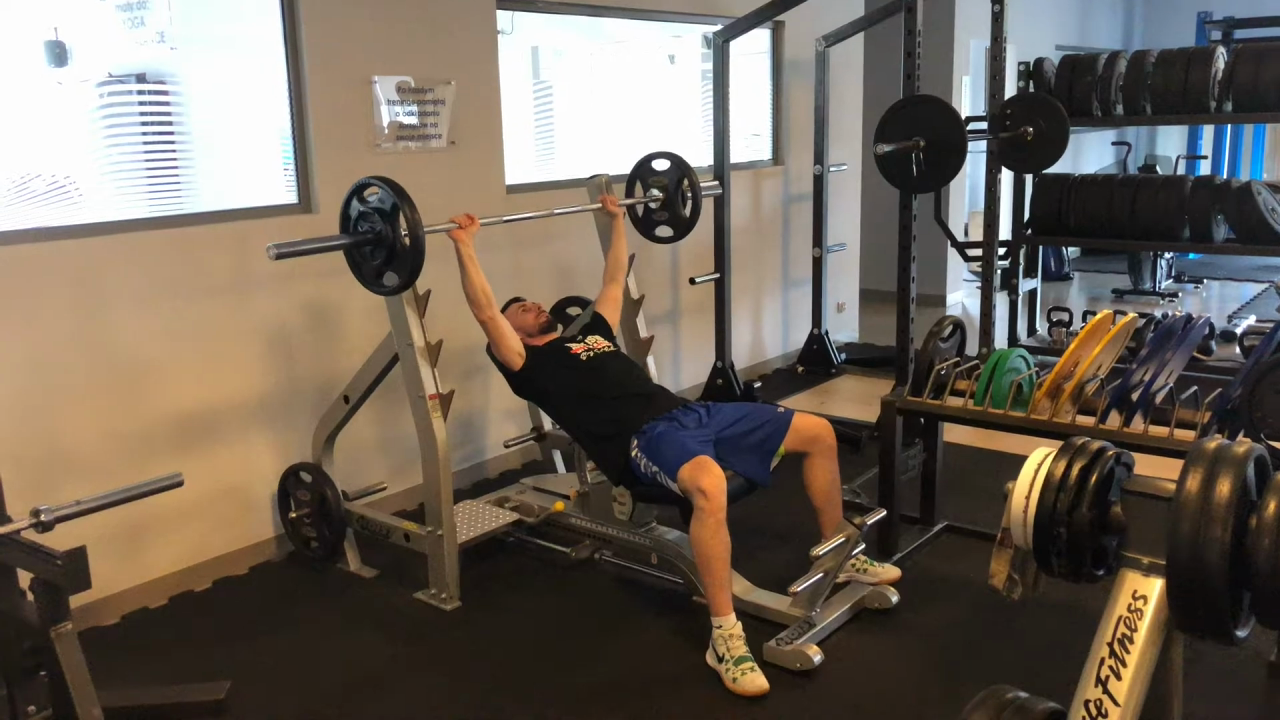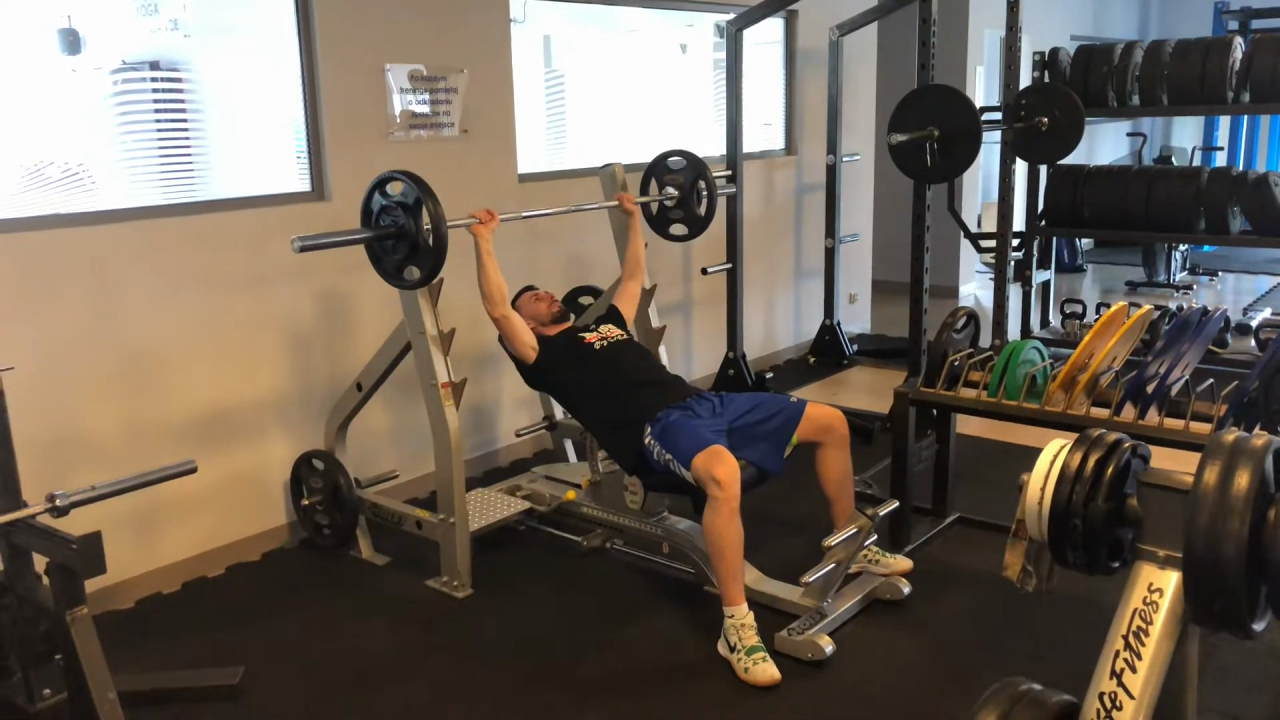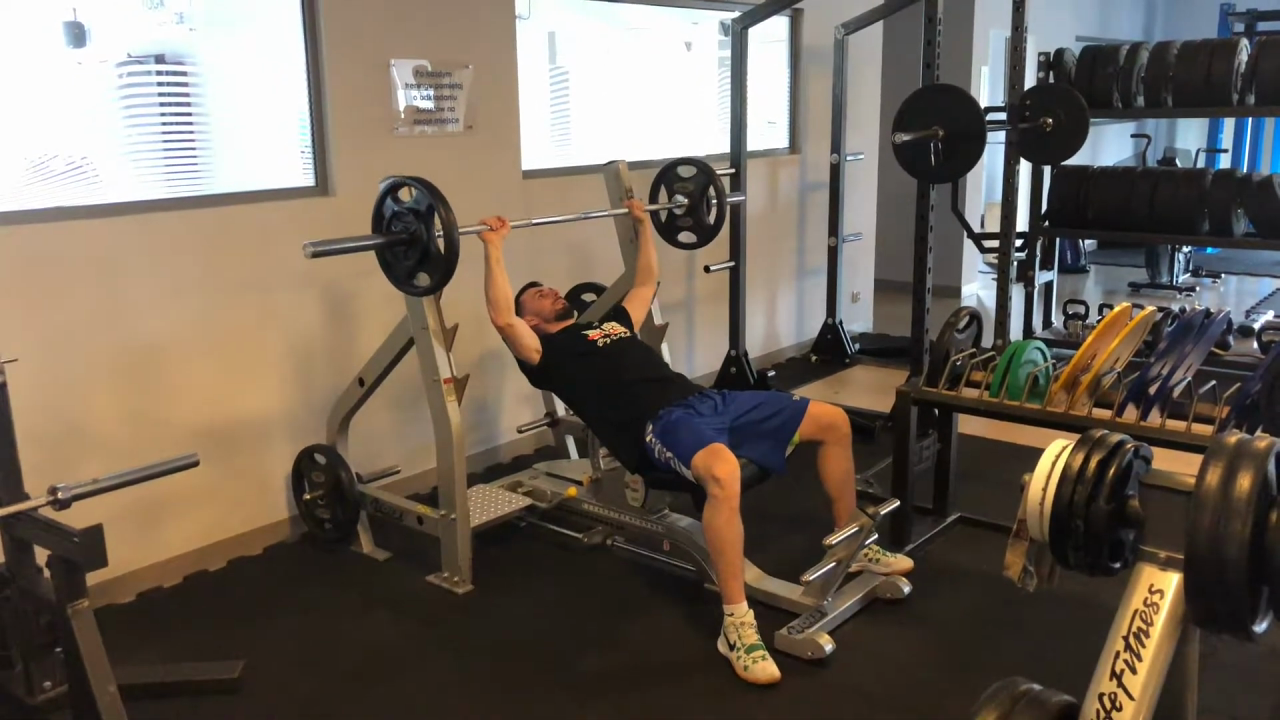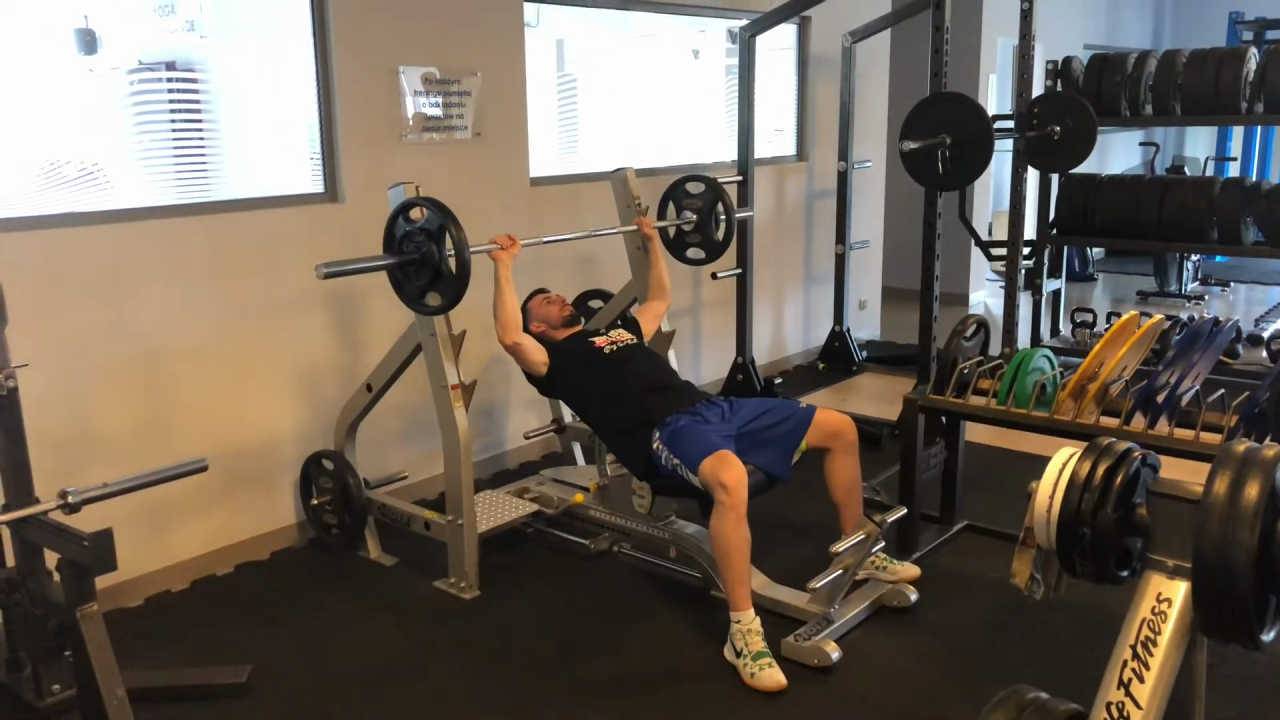
dt=1s
person 1, frame 1
left shoulder: (591, 334)
right shoulder: (530, 364)
left elbow: (614, 281)
right elbow: (486, 314)
left wrist: (618, 221)
right wrist: (464, 246)
left hip: (690, 412)
right hip: (644, 437)
left knee: (819, 434)
right knee: (709, 486)
right ankle: (725, 636)
person 1, frame 2
left shoulder: (606, 324)
right shoulder: (543, 353)
left elbow: (633, 276)
right elbow: (498, 309)
left wrist: (634, 218)
right wrist: (483, 240)
left hip: (702, 401)
right hip: (657, 425)
left knee: (831, 423)
right knee: (723, 476)
right ankle: (736, 628)
person 1, frame 3
left shoulder: (610, 322)
right shoulder: (546, 350)
left elbow: (646, 282)
right elbow: (502, 318)
left wrist: (642, 224)
right wrist: (494, 247)
left hip: (705, 399)
right hip: (659, 423)
left knee: (834, 421)
right knee: (723, 473)
right ankle: (736, 626)
person 1, frame 4
left shoulder: (618, 330)
right shoulder: (554, 358)
left elbow: (659, 299)
right elbow: (510, 337)
left wrist: (652, 241)
right wrist: (504, 265)
left hip: (712, 407)
right hip: (666, 431)
left knee: (840, 429)
right knee: (730, 481)
right ankle: (743, 633)
